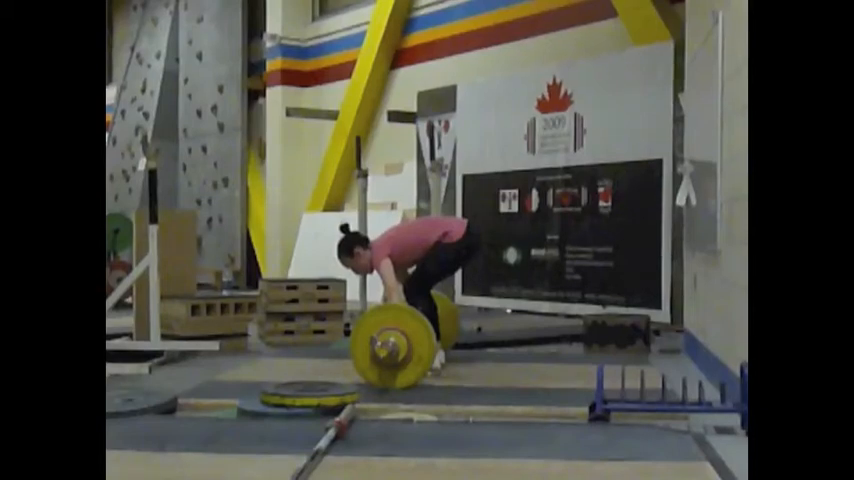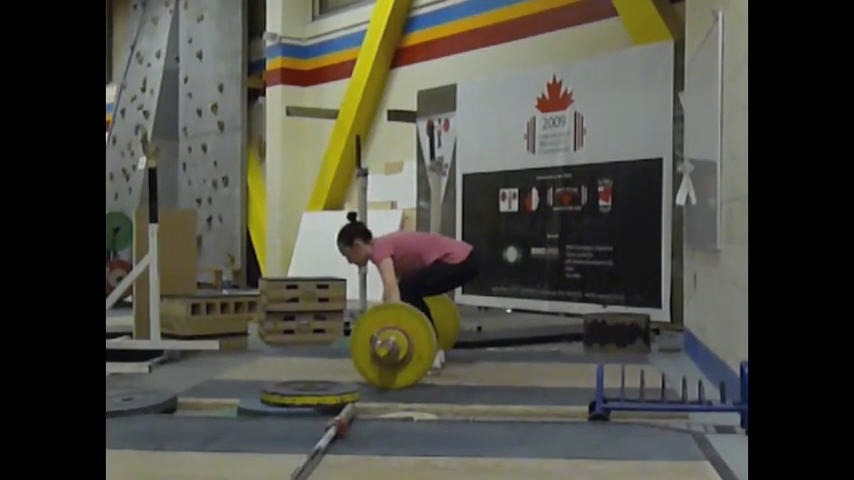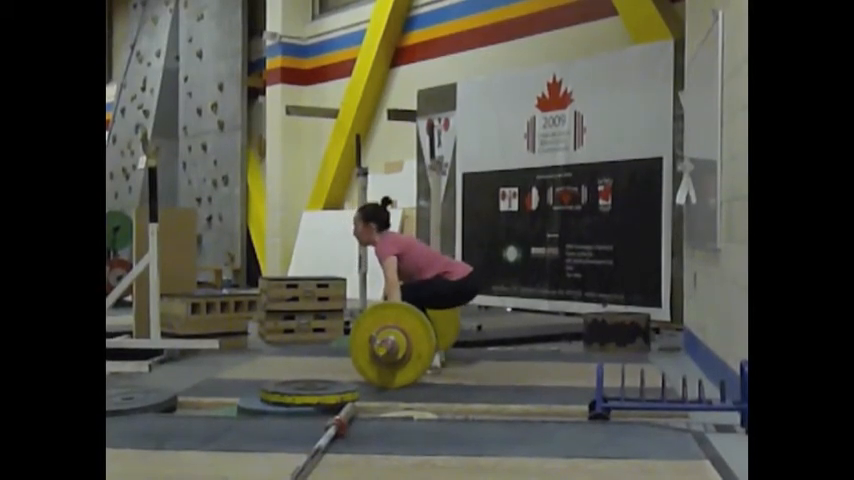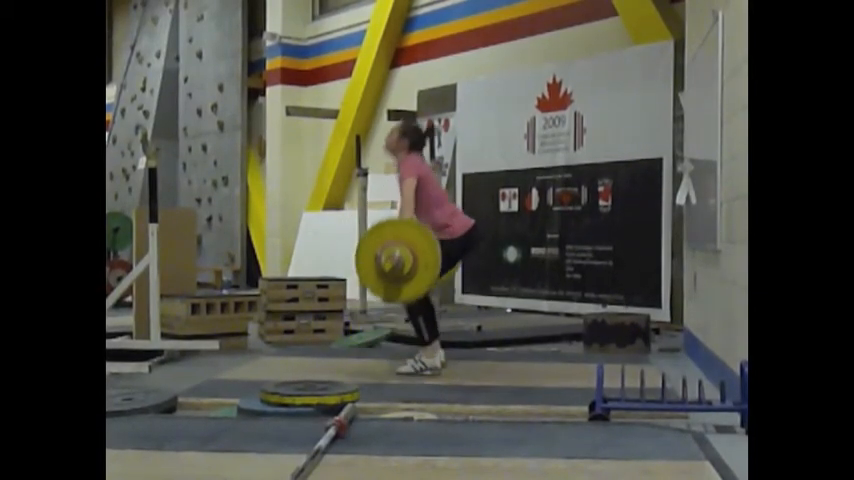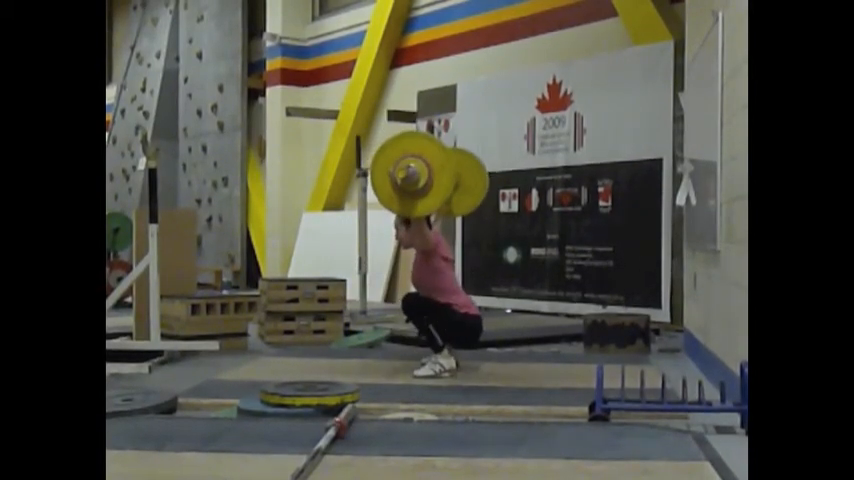
dt=1s
person 1, frame 1
left shoulder: (378, 252)
right shoulder: (388, 249)
left elbow: (392, 291)
right elbow: (401, 284)
left hip: (456, 239)
right hip: (462, 235)
left knee: (414, 290)
right knee: (418, 289)
person 1, frame 2
left shoulder: (379, 249)
right shoulder: (387, 246)
left elbow: (392, 291)
right elbow: (398, 286)
left hip: (459, 261)
right hip: (462, 259)
left knee: (406, 292)
right knee: (410, 292)
person 1, frame 3
left shoulder: (384, 245)
right shoulder: (394, 240)
left elbow: (393, 284)
right elbow: (407, 279)
left hip: (458, 282)
right hip: (461, 279)
person 1, frame 4
left shoulder: (408, 164)
right shoulder: (415, 163)
left elbow: (407, 206)
left hip: (454, 234)
right hip: (457, 231)
left ankle: (429, 357)
right ankle: (433, 351)
person 1, frame 5
left shoulder: (429, 246)
right shoulder: (434, 240)
left elbow: (419, 222)
left hip: (466, 324)
right hip: (464, 320)
left knee: (412, 302)
left ankle: (444, 359)
right ankle: (444, 352)
